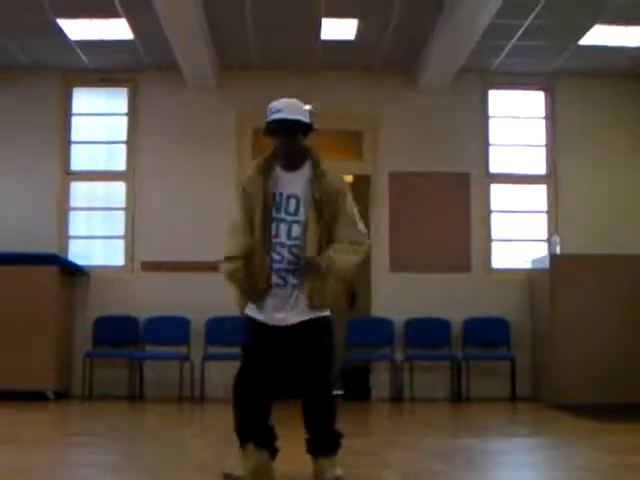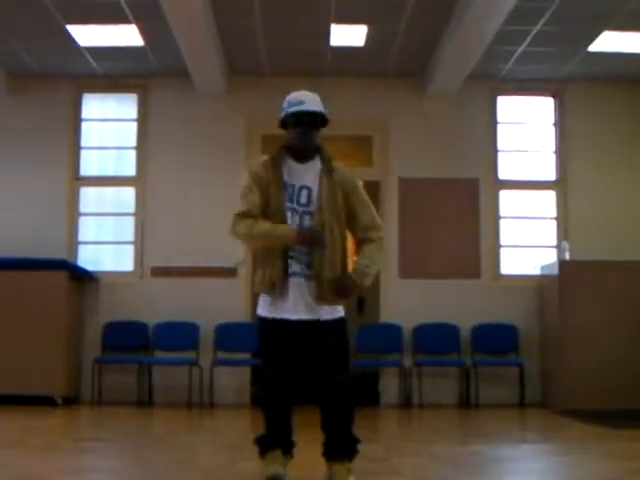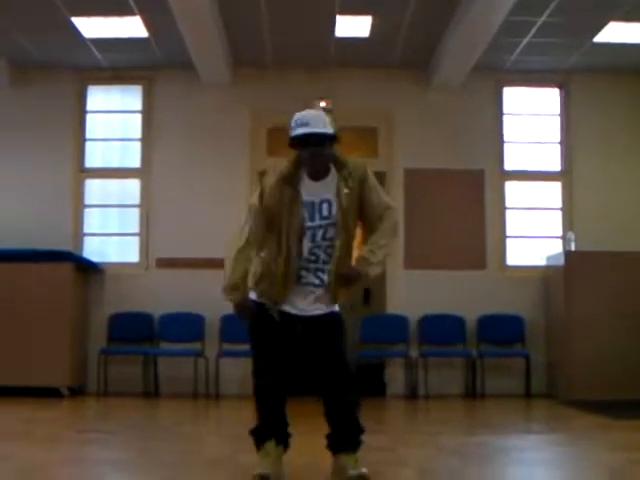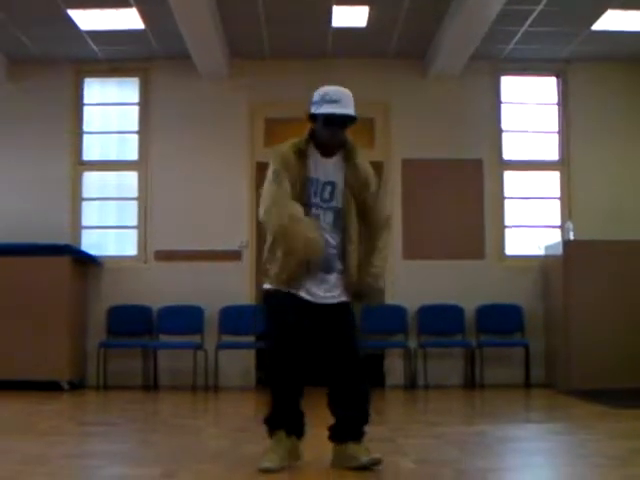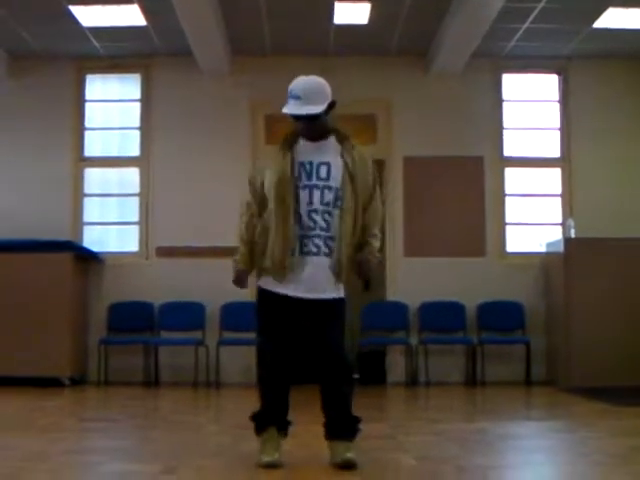
dt=0.4s
person 1, frame 1
left shoulder: (329, 183)
right shoulder: (254, 180)
left elbow: (355, 238)
right elbow: (240, 233)
left wrist: (326, 263)
right wrist: (235, 269)
left hip: (311, 309)
right hip: (263, 309)
left knee: (318, 388)
right knee: (250, 386)
person 1, frame 2
left shoulder: (340, 179)
right shoulder: (264, 171)
left elbow: (371, 233)
right elbow: (242, 222)
left wrist: (359, 277)
right wrist: (290, 236)
left hip: (326, 306)
right hip: (277, 304)
left knee: (336, 389)
right knee: (276, 389)
person 1, frame 3
left shoulder: (356, 178)
right shoulder: (277, 187)
left elbow: (385, 220)
right elbow: (252, 238)
left wrist: (366, 265)
right wrist: (236, 289)
left hip: (324, 302)
right hip: (273, 300)
left knee: (338, 379)
right knee: (269, 379)
person 1, frame 4
left shoulder: (359, 170)
right shoulder: (287, 159)
left elbow: (376, 227)
right elbow: (276, 211)
left wrist: (371, 277)
right wrist: (312, 246)
left hip: (336, 291)
right hip: (287, 285)
left knee: (348, 367)
right knee: (284, 364)
left ankle: (348, 443)
right ankle: (283, 440)
person 1, frame 5
left shoulder: (355, 159)
right shoulder: (277, 158)
left elbow: (370, 213)
right elbow: (255, 211)
left wrist: (368, 253)
right wrist: (244, 261)
left hip: (328, 284)
right hip: (278, 282)
left knee: (333, 363)
right knee: (273, 363)
left ankle: (341, 440)
right ankle: (271, 436)
